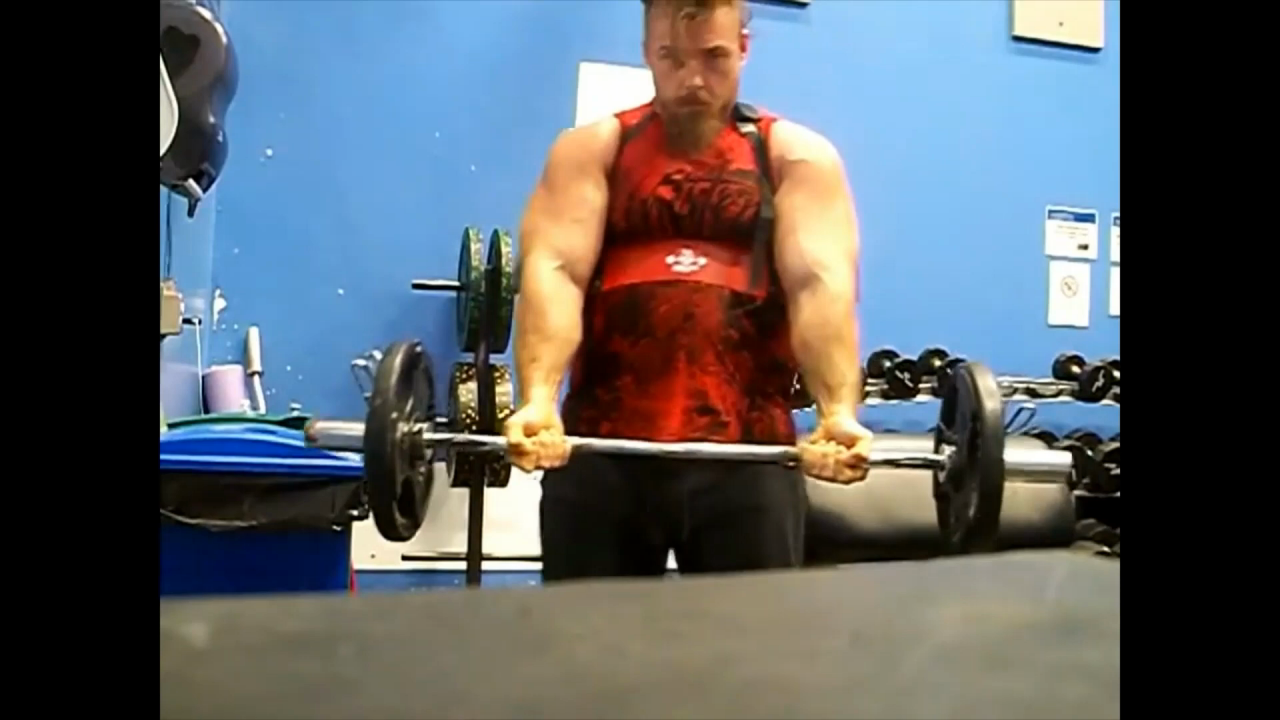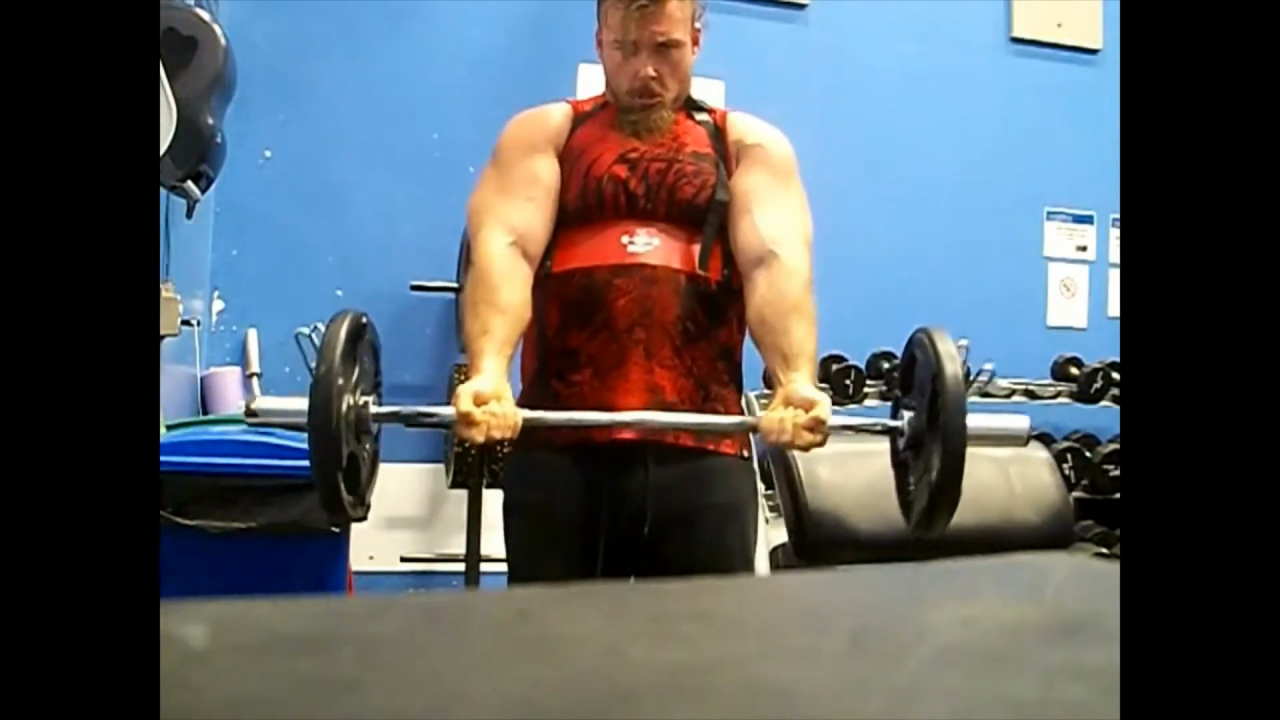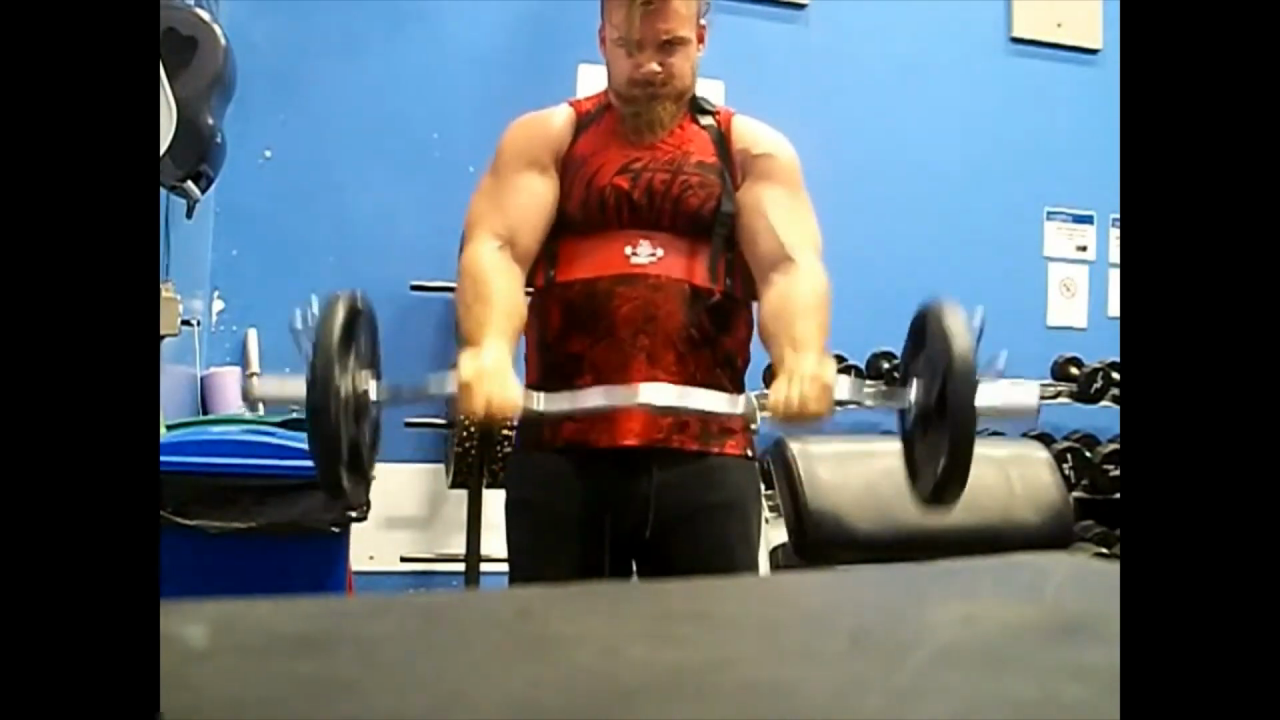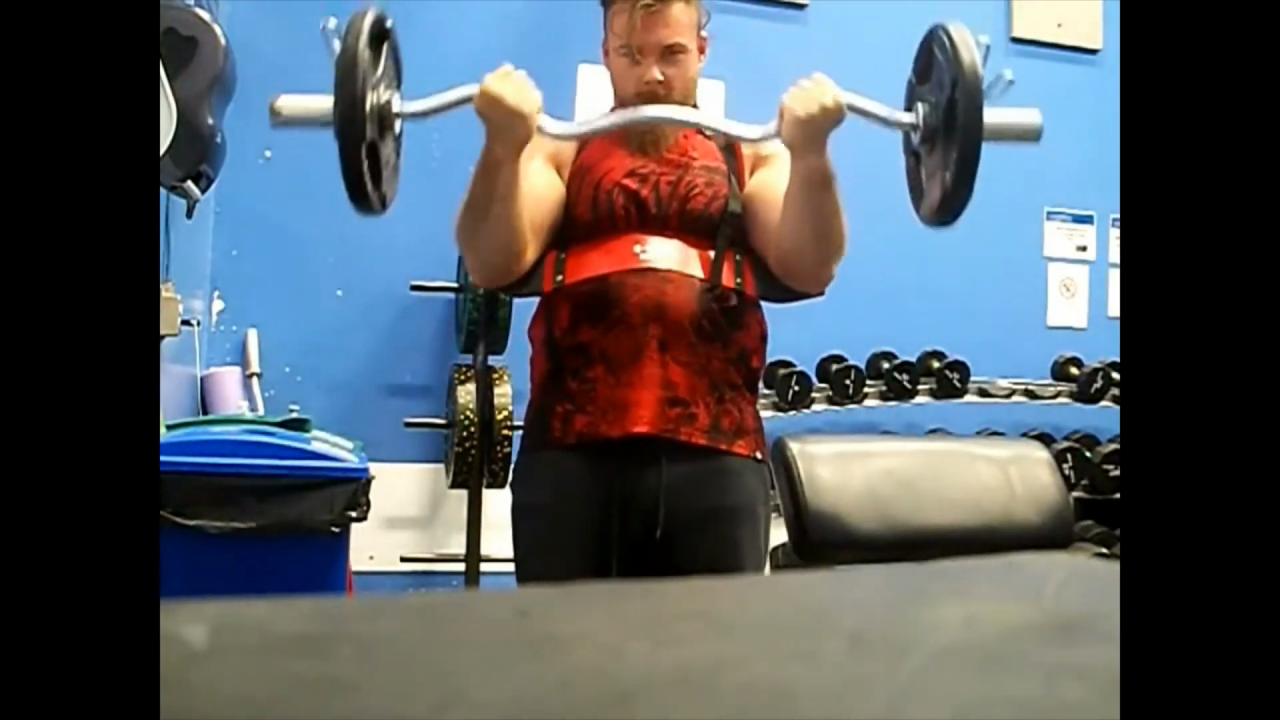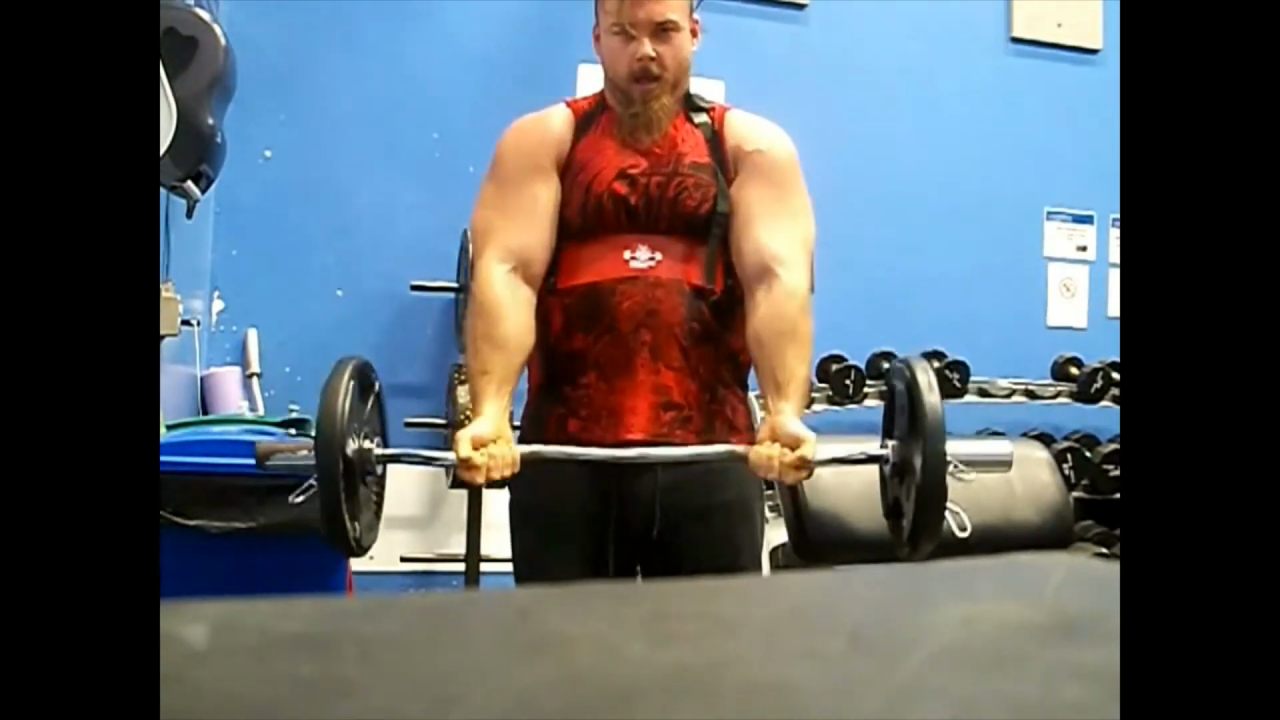
dt=1s
person 1, frame 1
left shoulder: (797, 155)
right shoulder: (592, 149)
left elbow: (821, 284)
right elbow: (554, 272)
left wrist: (839, 412)
right wrist: (537, 400)
left hip: (746, 453)
right hip: (603, 448)
person 1, frame 2
left shoulder: (749, 144)
right shoulder: (542, 134)
left elbow: (776, 262)
right elbow: (503, 250)
left wrist: (797, 381)
right wrist: (487, 372)
left hip: (702, 449)
right hip: (560, 444)
person 1, frame 3
left shoulder: (752, 148)
right shoulder: (545, 137)
left elbow: (790, 266)
right elbow: (493, 247)
left wrist: (803, 359)
right wrist: (488, 354)
left hip: (705, 449)
right hip: (564, 447)
person 1, frame 4
left shoulder: (755, 155)
right shoulder: (553, 152)
left elbow: (810, 268)
right elbow: (492, 264)
left wrist: (808, 148)
right wrist: (500, 147)
left hip: (715, 450)
right hip: (572, 448)
person 1, frame 5
left shoulder: (752, 144)
right shoulder: (541, 140)
left elbow: (777, 276)
right elbow: (505, 272)
left wrist: (785, 413)
right wrist: (491, 411)
left hip: (707, 448)
right hip: (567, 448)
